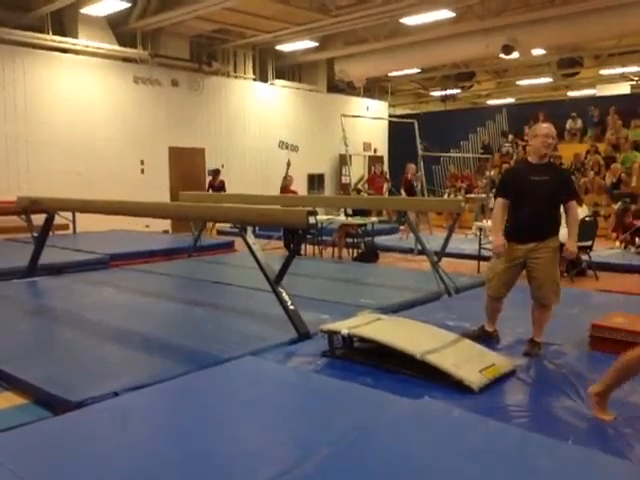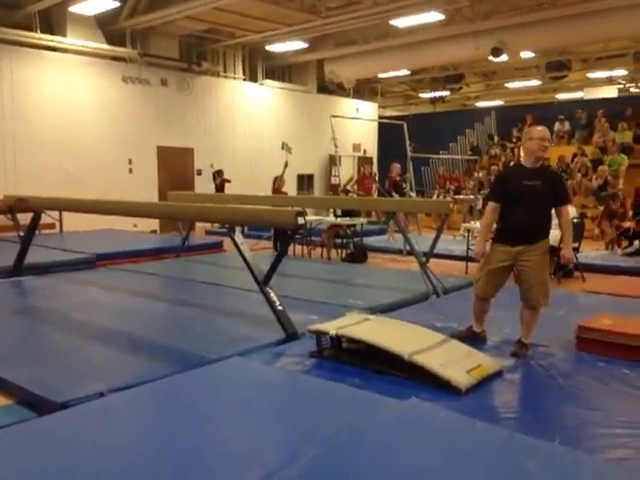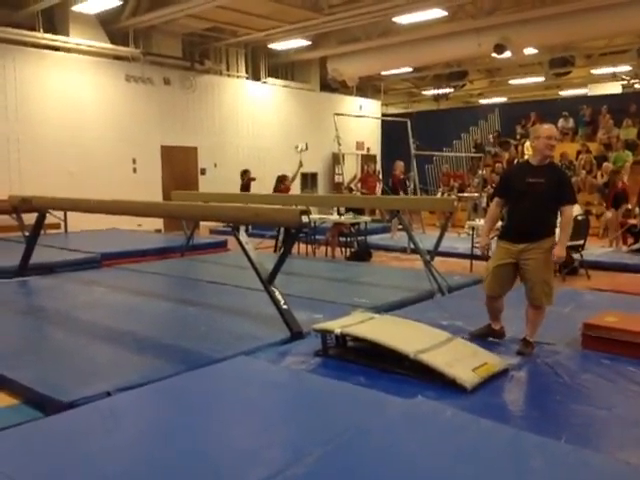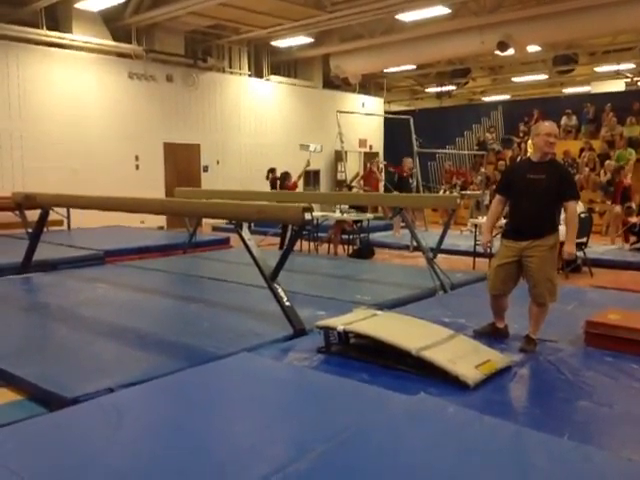
dt=0.5s
person 1, frame 1
left shoulder: (560, 175)
right shoulder: (513, 173)
left elbow: (571, 208)
right elbow: (500, 205)
left wrist: (572, 240)
right wrist: (496, 234)
left hip: (546, 245)
right hip: (513, 242)
left knee: (544, 295)
right knee: (495, 288)
left ankle: (536, 339)
right ankle: (489, 329)
person 1, frame 2
left shoulder: (553, 178)
right shoulder: (506, 175)
left elbow: (563, 212)
right elbow: (492, 209)
left wrist: (567, 246)
right wrist: (482, 240)
left hip: (535, 247)
right hip: (503, 245)
left knee: (533, 297)
right knee: (483, 288)
left ankle: (523, 340)
right ankle: (477, 329)
person 1, frame 3
left shoulder: (559, 177)
right shoulder: (513, 172)
left elbow: (566, 212)
right elbow: (497, 204)
left wrist: (561, 245)
right wrist: (485, 233)
left hip: (540, 245)
right hip: (507, 242)
left knee: (537, 296)
right knee: (492, 289)
left ankle: (528, 339)
right ankle: (495, 326)
person 1, frame 4
left shoulder: (561, 173)
right shoulder: (514, 170)
left elbow: (571, 209)
right elbow: (499, 202)
left wrist: (570, 242)
right wrist: (487, 231)
left hip: (543, 242)
right hip: (511, 240)
left knee: (541, 293)
right knee: (497, 286)
left ankle: (531, 336)
right ankle: (499, 325)
